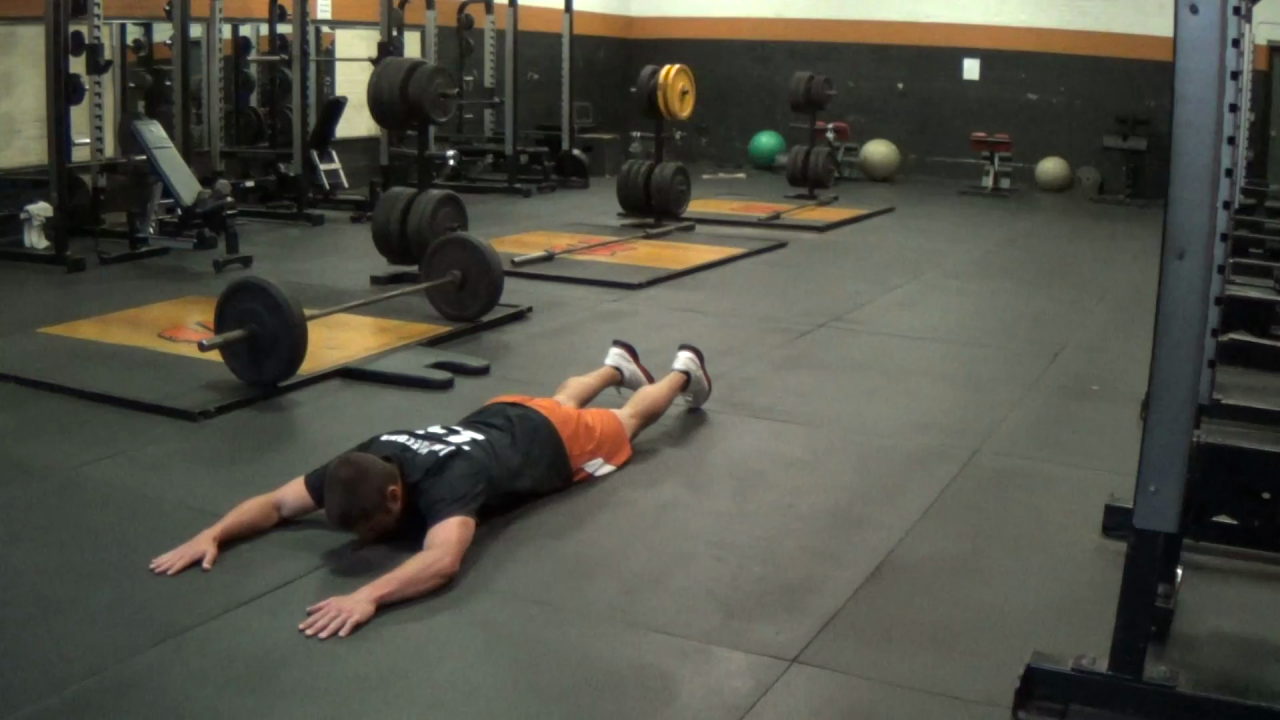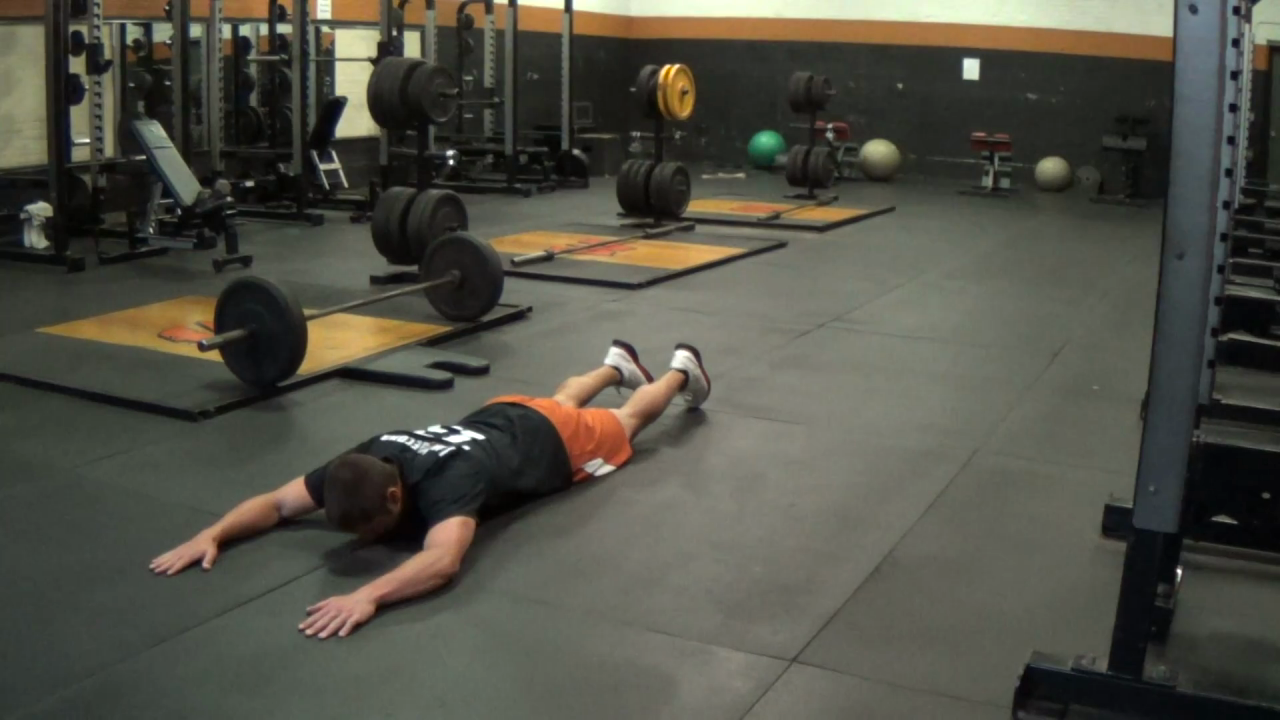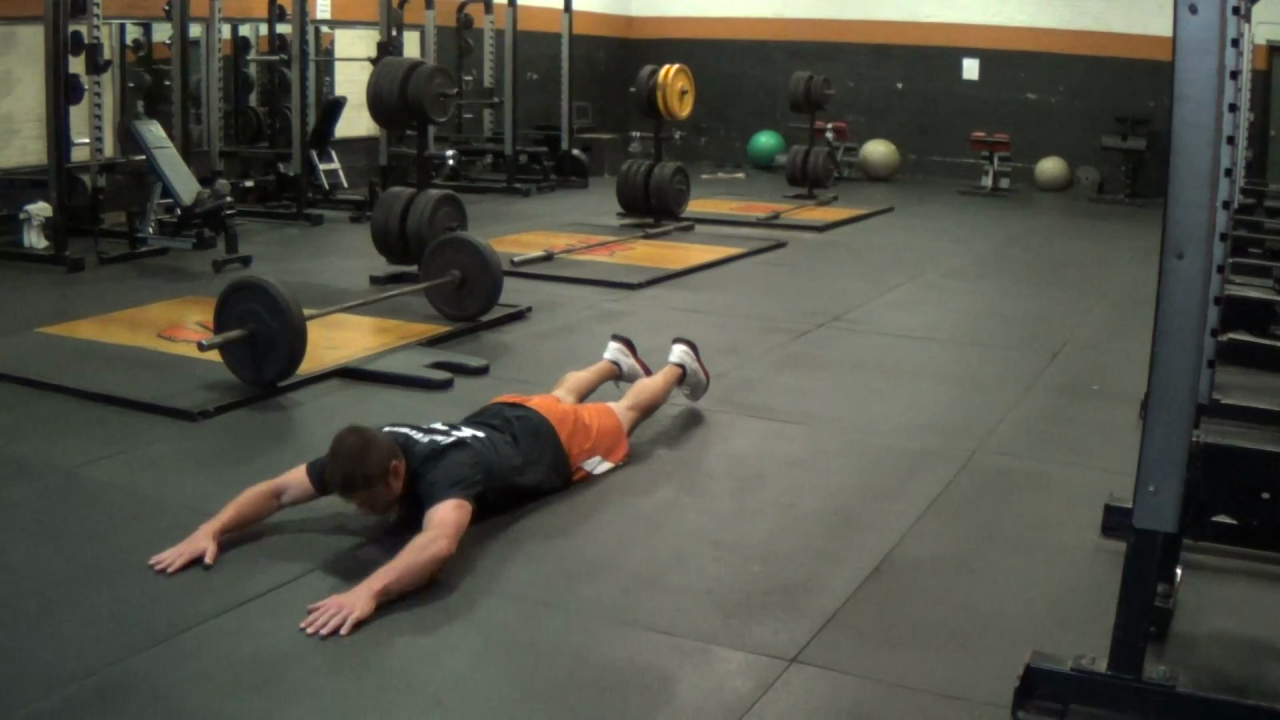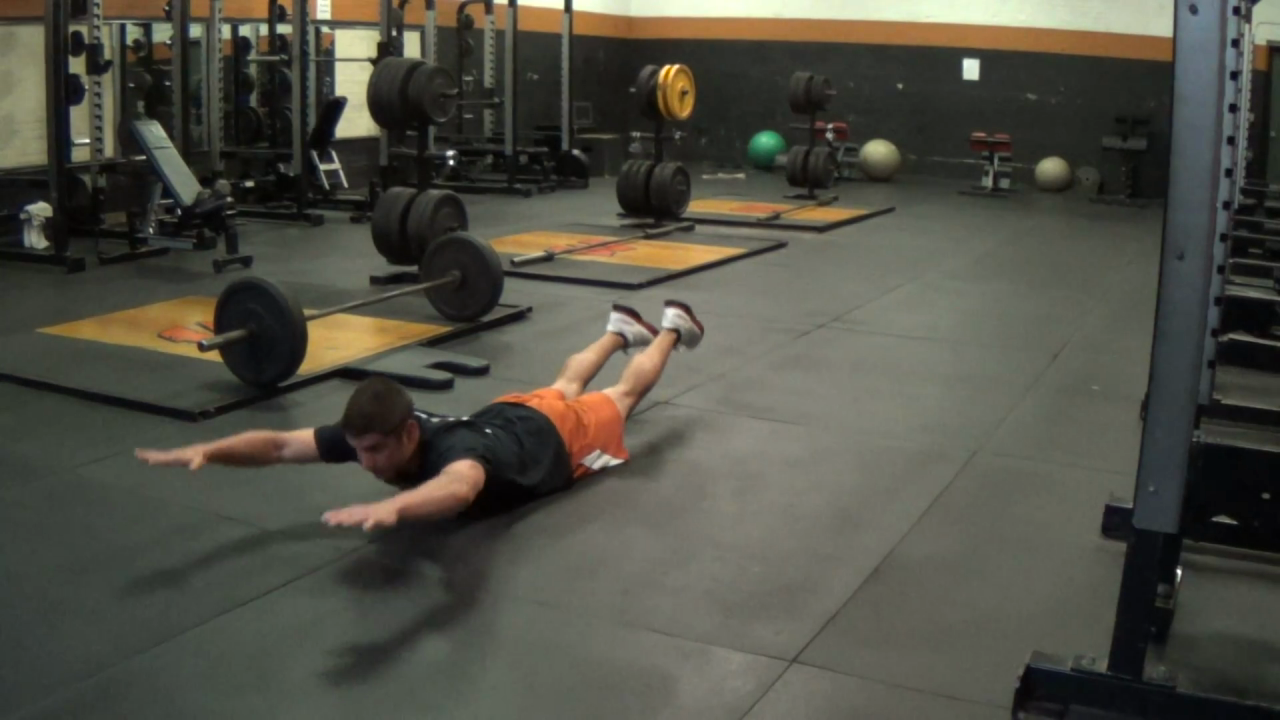
dt=0.2s
person 1, frame 1
left shoulder: (445, 483)
right shoulder: (367, 460)
left elbow: (443, 561)
right elbow: (277, 502)
left wrist: (369, 594)
right wrist: (212, 534)
left hip: (552, 443)
right hip: (497, 418)
left knee: (625, 422)
right knee: (564, 398)
left ankle: (683, 371)
right ankle: (618, 364)
person 1, frame 2
left shoulder: (446, 483)
right shoulder: (369, 460)
left elbow: (443, 561)
right elbow: (277, 502)
left wrist: (367, 595)
right wrist: (211, 534)
left hip: (552, 443)
right hip: (498, 419)
left knee: (624, 421)
right knee: (562, 397)
left ankle: (682, 371)
right ankle: (619, 364)
person 1, frame 3
left shoulder: (442, 470)
right shoulder: (367, 456)
left elbow: (437, 542)
right elbow: (277, 488)
left wrist: (367, 591)
right wrist: (214, 529)
left hip: (534, 432)
right hip: (499, 418)
left knee: (613, 423)
right knee: (561, 394)
left ankle: (678, 367)
right ankle: (618, 359)
person 1, frame 4
left shoulder: (451, 449)
right shoulder: (365, 435)
left elbow: (460, 489)
right elbow: (280, 443)
left wrist: (393, 506)
right wrist: (206, 449)
left hip: (554, 444)
right hip: (503, 422)
left knee: (618, 398)
right knee: (566, 388)
left ankle: (670, 328)
right ankle: (623, 330)
